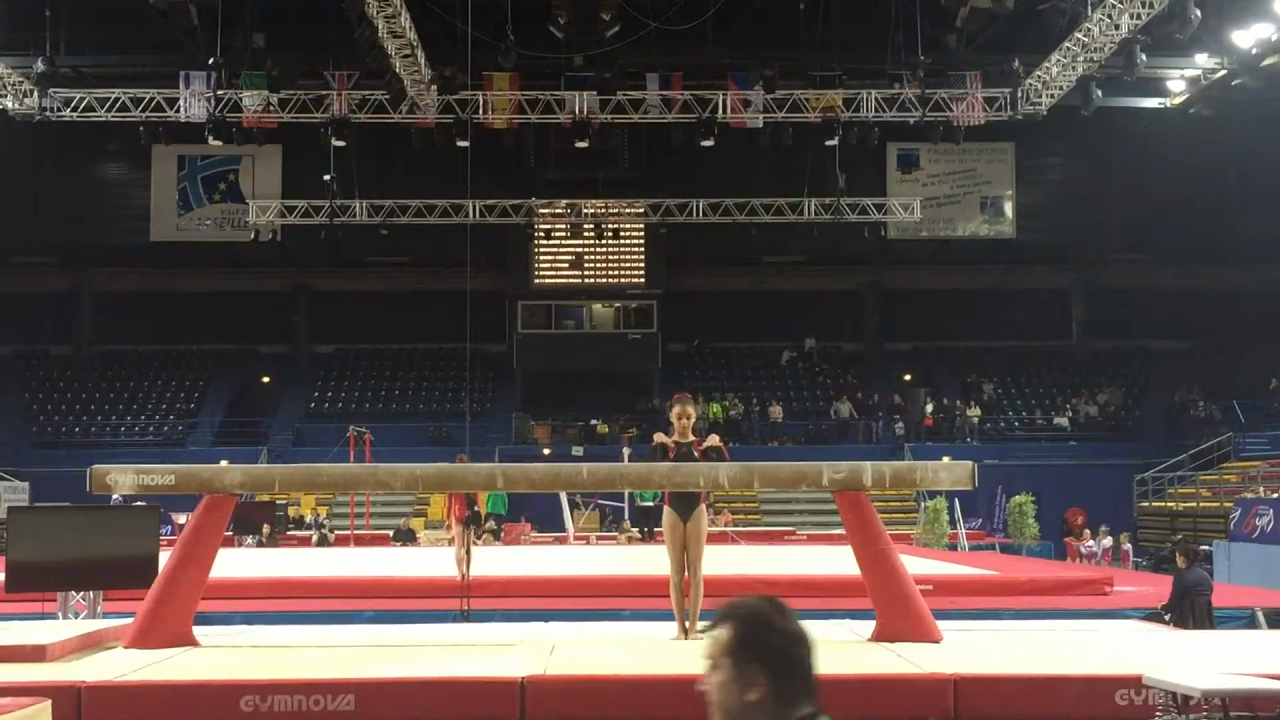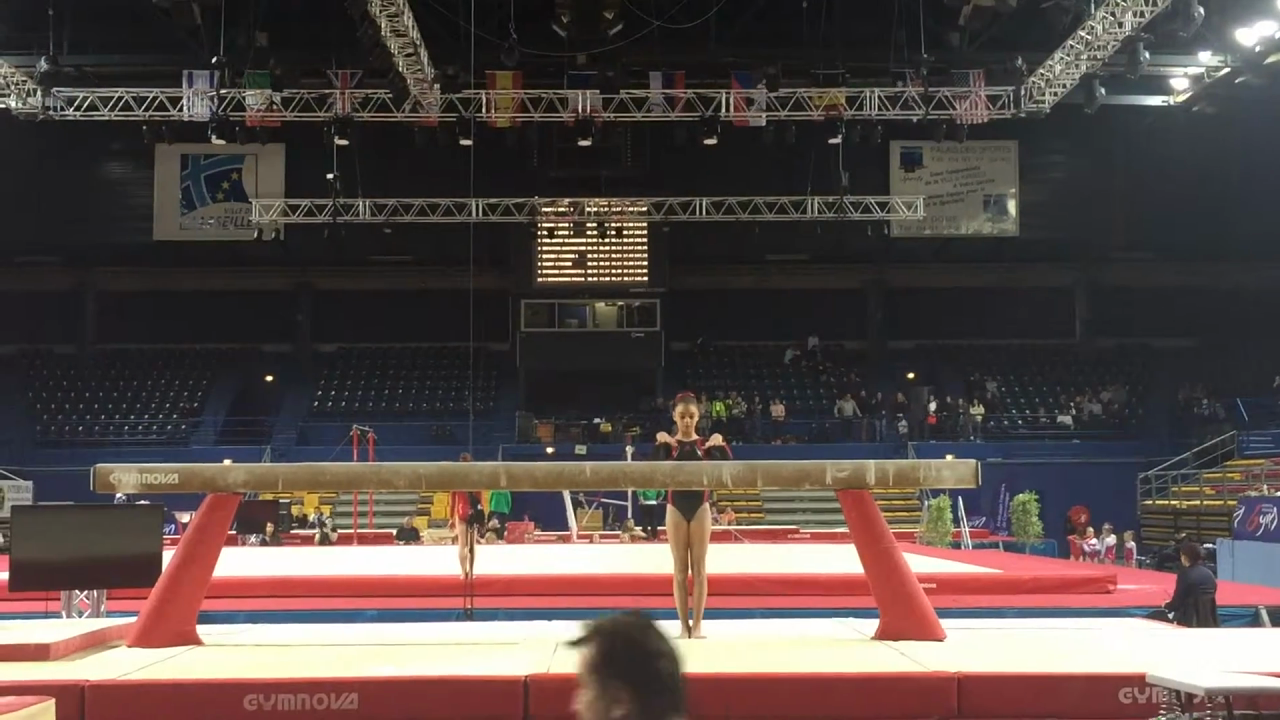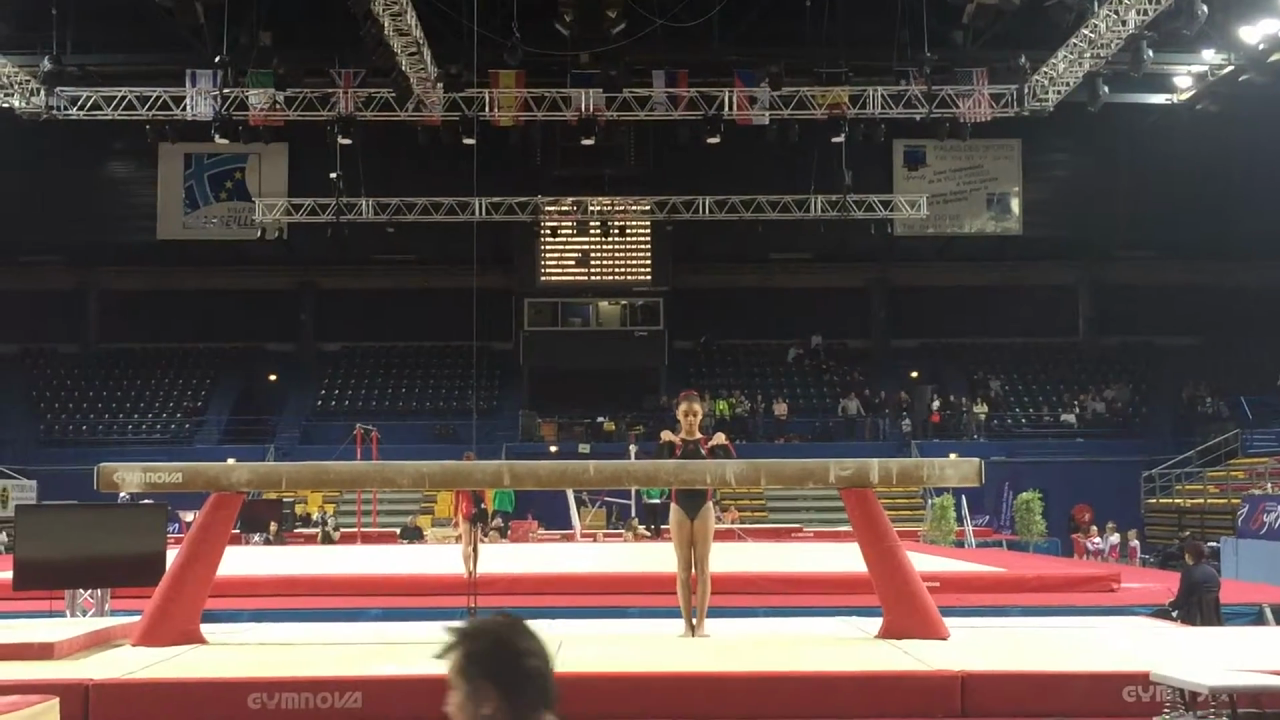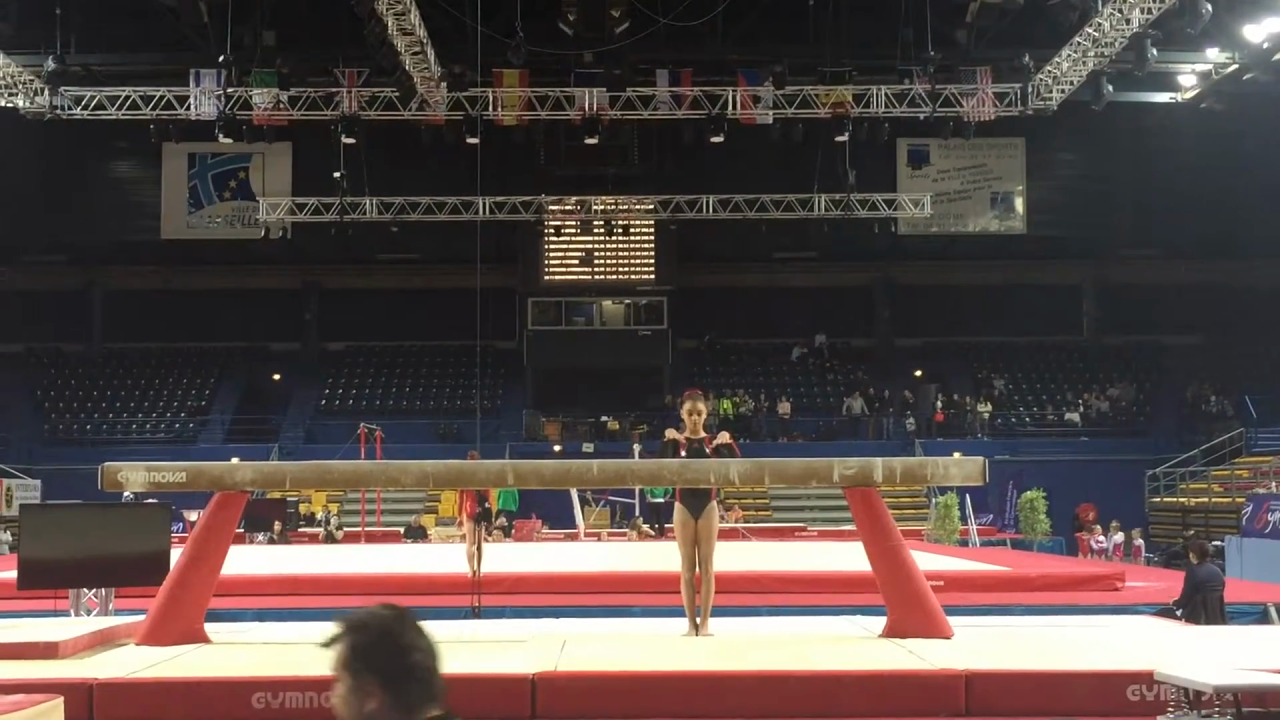
dt=0.2s
person 1, frame 1
left shoulder: (702, 445)
right shoulder: (665, 445)
left wrist: (717, 445)
right wrist: (656, 444)
left hip: (696, 510)
right hip: (672, 510)
left knee: (695, 570)
right knee: (676, 570)
left ankle: (693, 626)
right ankle: (680, 627)
person 1, frame 2
left shoulder: (706, 445)
right shoulder: (666, 448)
left wrist: (721, 445)
right wrist: (659, 444)
left hip: (700, 509)
right hip: (676, 509)
left knee: (698, 570)
right knee: (681, 571)
left ankle: (697, 624)
right ankle: (683, 624)
person 1, frame 3
left shoulder: (710, 443)
right shoulder: (672, 442)
left wrist: (724, 443)
right wrist: (663, 442)
left hip: (704, 507)
right hip: (679, 508)
left knee: (702, 567)
right knee: (684, 568)
left ankle: (700, 623)
right ankle: (687, 624)
person 1, frame 4
left shoulder: (714, 441)
right shoulder: (676, 441)
left wrist: (728, 442)
right wrist: (667, 440)
left hip: (708, 506)
right hip: (684, 506)
left knee: (706, 566)
right knee: (688, 567)
left ankle: (704, 622)
right ankle: (691, 623)
